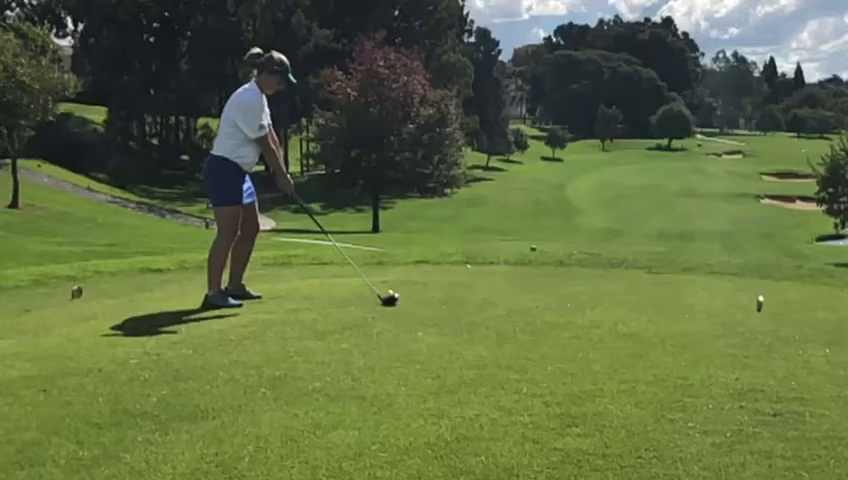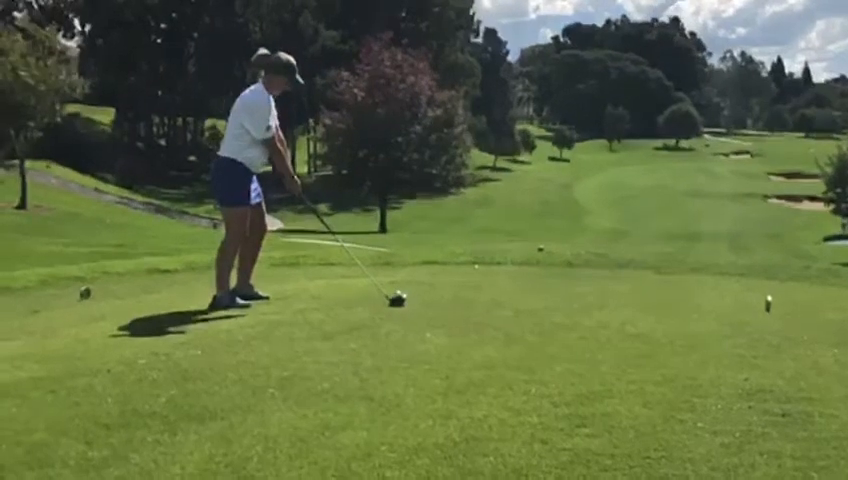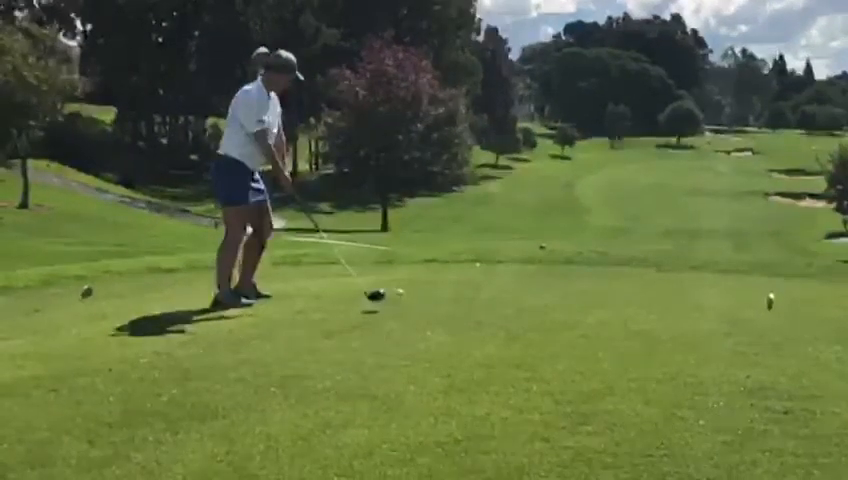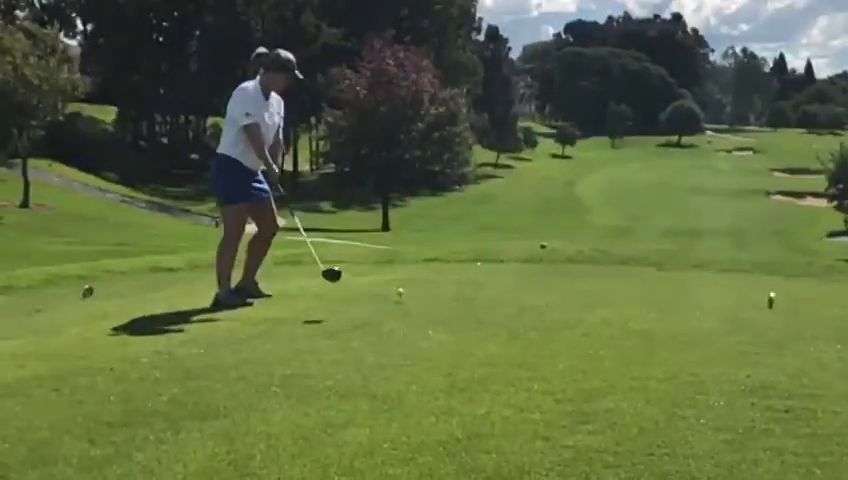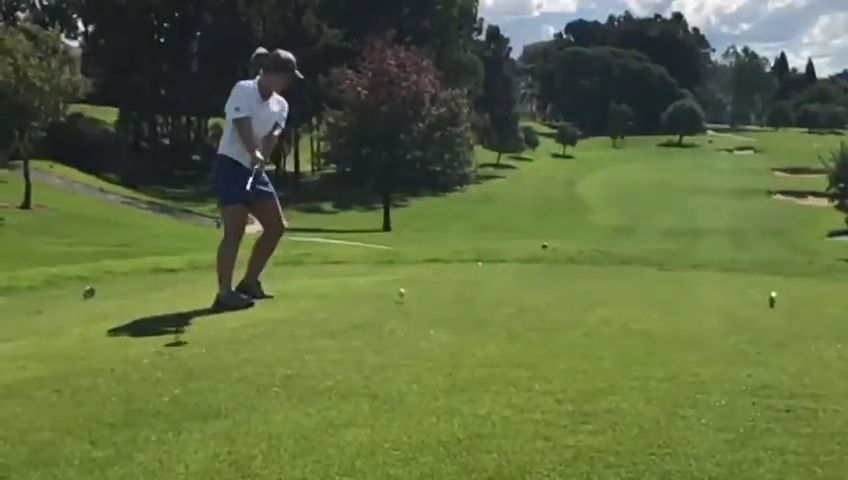
dt=0.7s
person 1, frame 1
left shoulder: (258, 97)
right shoulder: (248, 99)
left elbow: (272, 138)
right elbow: (264, 144)
left wrist: (282, 173)
right wrist: (282, 176)
left hip: (238, 171)
right hip: (224, 169)
left knee: (250, 228)
right knee: (228, 232)
left ankle: (235, 286)
right ankle: (213, 293)
person 1, frame 2
left shoulder: (266, 98)
right shoulder: (256, 100)
left elbow: (279, 139)
right elbow: (271, 145)
left wrist: (289, 173)
right wrist: (289, 177)
left hip: (245, 171)
right hip: (232, 170)
left knee: (257, 229)
right knee: (236, 234)
left ankle: (243, 286)
right ankle: (222, 294)
person 1, frame 3
left shoulder: (272, 99)
right shoulder: (251, 96)
left elbow: (278, 138)
right elbow: (262, 141)
left wrist: (283, 171)
right wrist: (281, 173)
left hip: (248, 170)
right hip: (231, 169)
left knee: (263, 229)
right knee: (235, 232)
left ankle: (244, 285)
right ankle: (223, 293)
person 1, frame 4
left shoulder: (277, 102)
right shoulder: (246, 92)
left elbow: (276, 138)
right elbow: (253, 135)
left wrist: (275, 167)
right wrist: (269, 165)
left hip: (252, 170)
right hip: (231, 167)
left knee: (270, 227)
right knee: (234, 231)
left ankle: (246, 283)
right ankle: (223, 293)
person 1, frame 5
left shoulder: (281, 105)
right shoulder: (243, 90)
left elbow: (274, 135)
right elbow: (243, 127)
left wrist: (262, 158)
right wrist: (254, 153)
left hip: (255, 171)
right hip: (231, 166)
left knee: (276, 227)
right knee: (234, 232)
left ankle: (249, 282)
right ankle: (224, 293)
